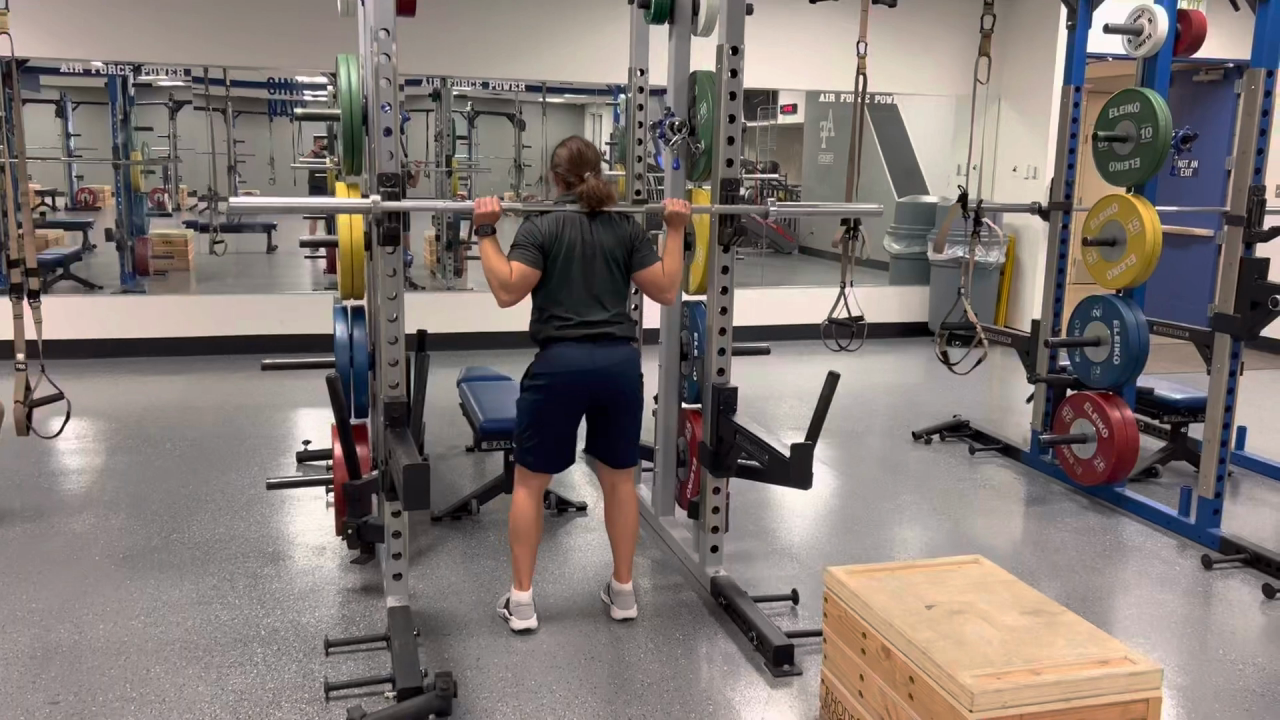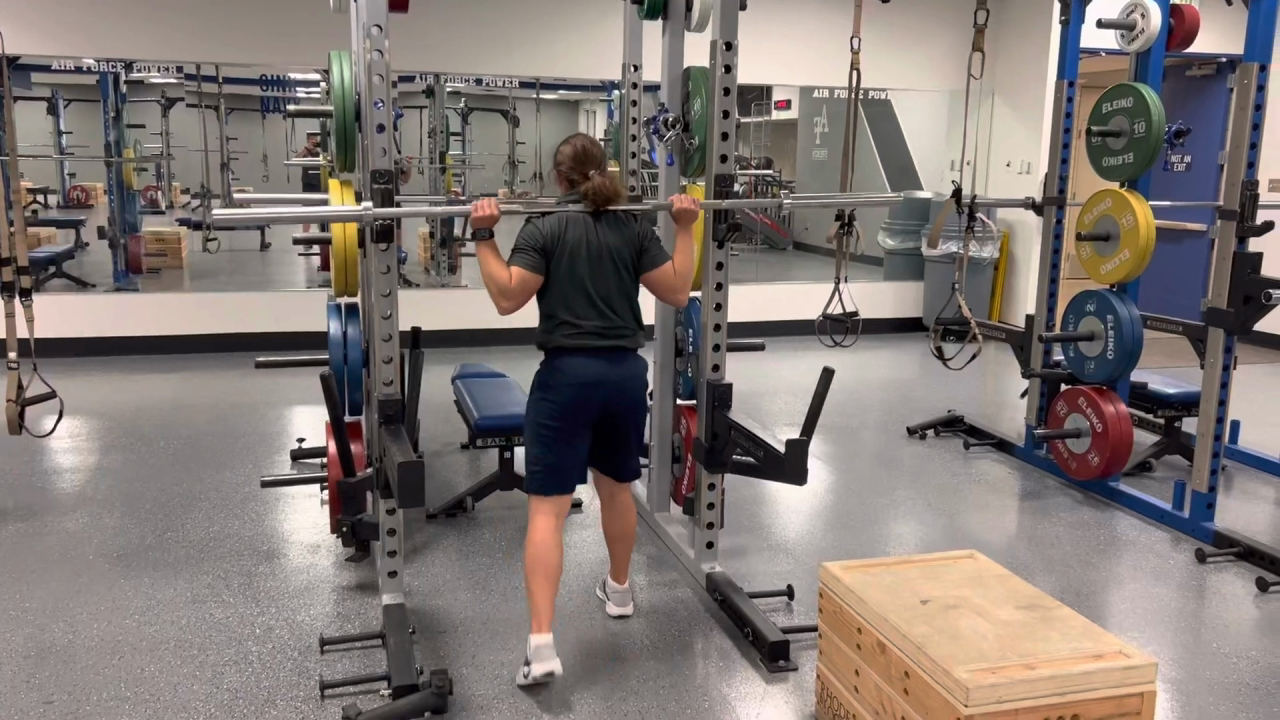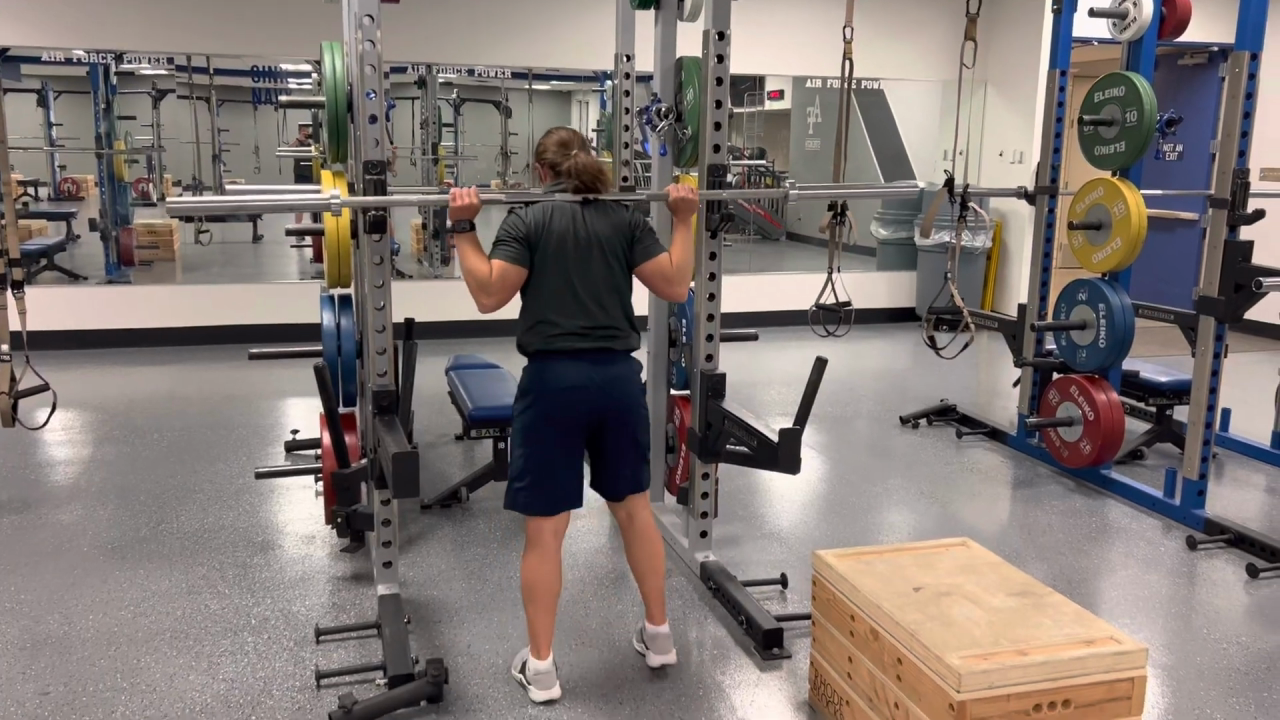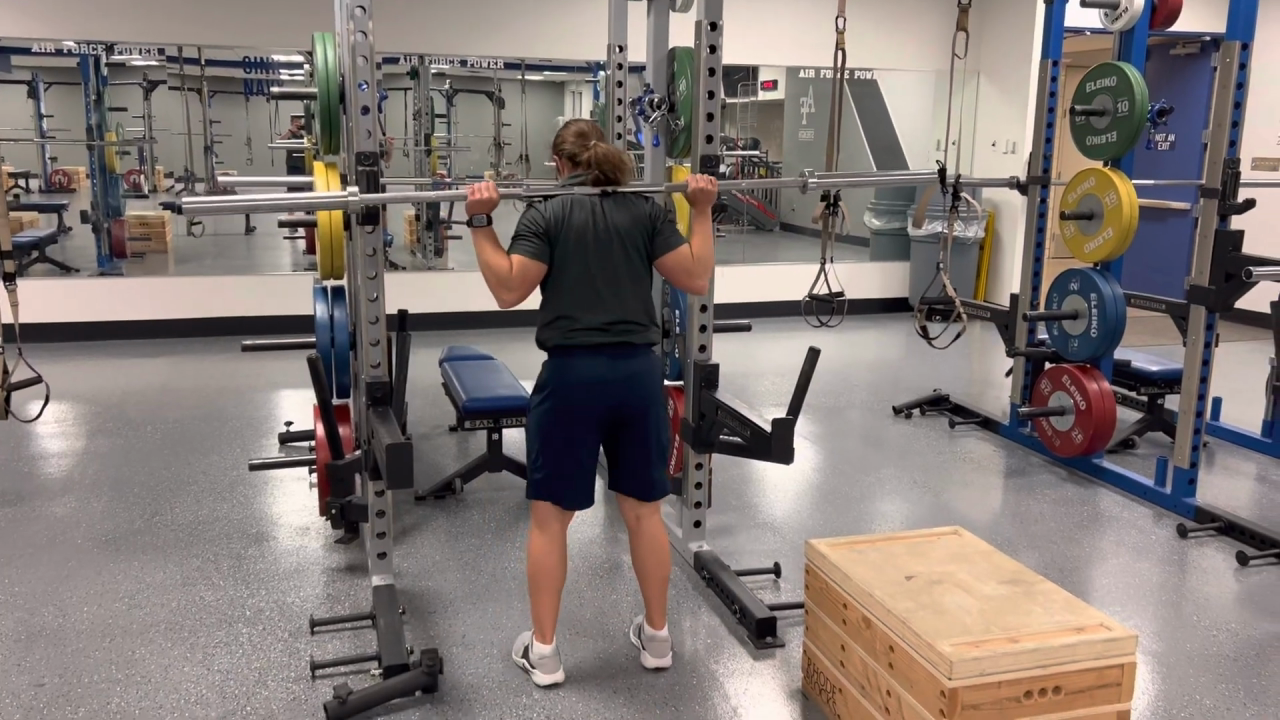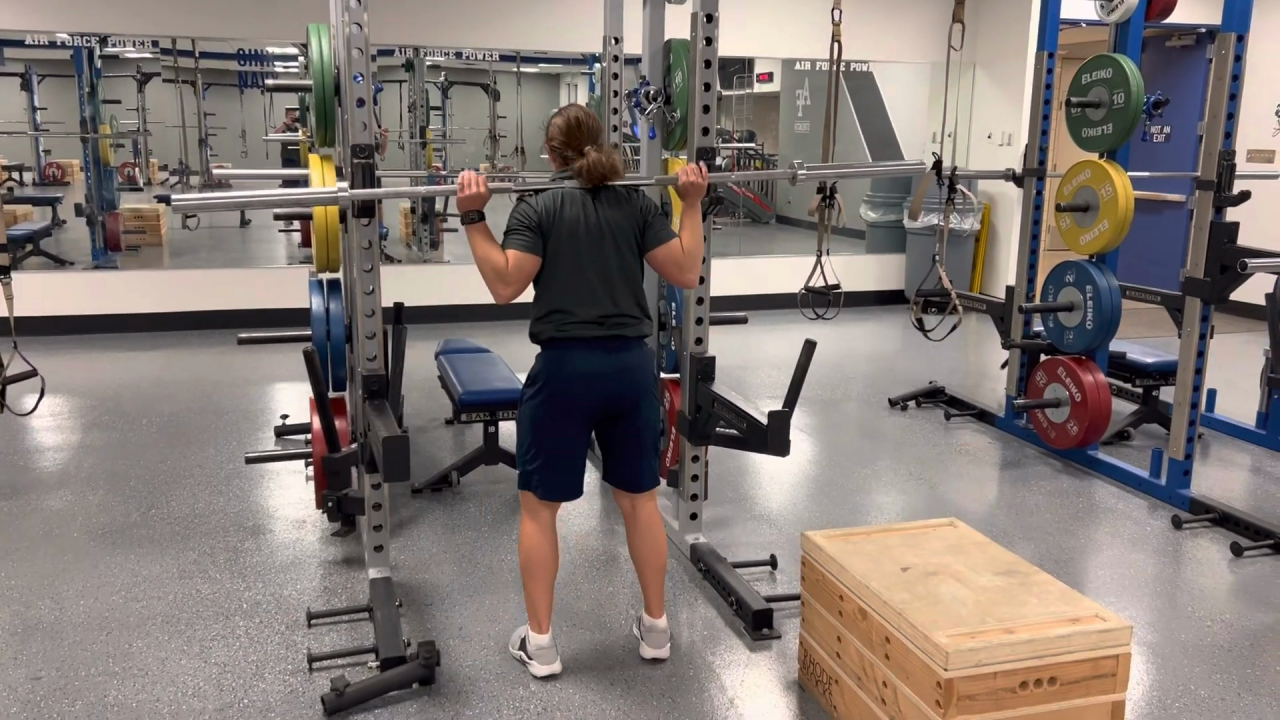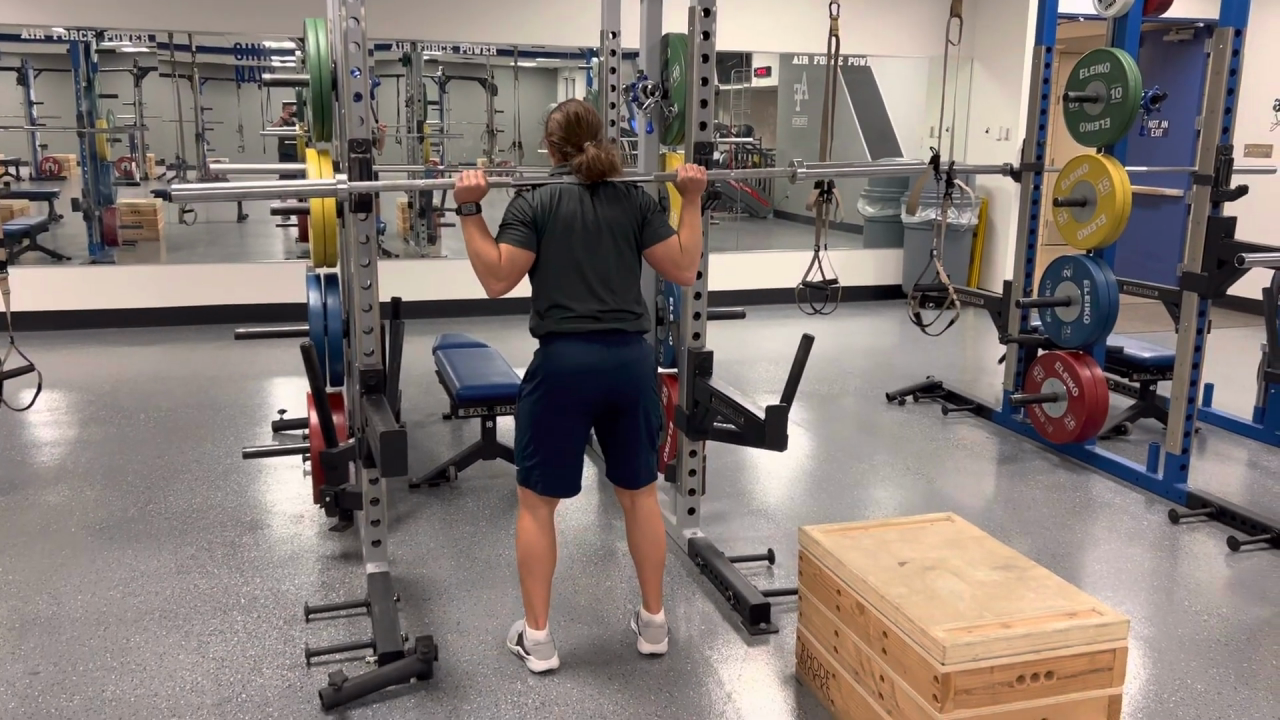
dt=0.5s
person 1, frame 1
left shoulder: (540, 227)
right shoulder: (627, 227)
left elbow: (507, 290)
right elbow: (667, 290)
left wrist: (485, 231)
right wrist: (676, 231)
left hip: (559, 365)
right hip: (620, 363)
left knee: (531, 483)
right knee: (620, 481)
left ankle: (521, 600)
right ankle: (622, 590)
person 1, frame 2
left shoulder: (543, 228)
right shoulder: (634, 228)
left elbow: (507, 297)
right elbow: (677, 291)
left wrist: (483, 235)
right wrist: (685, 229)
left hip: (567, 375)
right hip: (626, 372)
left knee: (547, 507)
right knee: (617, 488)
left ankle: (542, 644)
right ankle: (618, 588)
person 1, frame 3
left shoulder: (527, 220)
right shoulder: (626, 219)
left elbow: (489, 294)
right elbow: (675, 286)
left wrist: (463, 228)
right wrist: (684, 221)
left hip: (553, 381)
right hip: (619, 377)
left knee: (544, 528)
right knee: (634, 508)
left ankle: (541, 666)
right ankle: (658, 633)
person 1, frame 4
left shoulder: (546, 213)
right shoulder: (647, 210)
left elbow: (508, 289)
right elbow: (697, 279)
left wrist: (479, 221)
right wrist: (702, 211)
left hip: (571, 376)
right hip: (638, 372)
left knee: (549, 516)
right knee: (643, 509)
left ankle: (544, 650)
right ankle: (656, 635)
person 1, frame 5
left shoulder: (537, 207)
right shoulder: (636, 204)
left elbow: (505, 285)
right elbow: (686, 272)
left wrist: (472, 217)
right wrist: (692, 204)
left hip: (565, 369)
right hip: (631, 365)
left knee: (539, 504)
right knee: (640, 498)
left ankle: (540, 642)
right ankle: (656, 627)
person 1, frame 6
left shoulder: (534, 203)
right shoulder: (636, 199)
left elbow: (497, 279)
right elbow: (684, 269)
left wrist: (469, 209)
right wrist: (692, 200)
left hip: (563, 364)
right hip: (630, 361)
left knee: (536, 501)
right knee: (640, 492)
left ankle: (537, 636)
right ankle: (653, 621)
